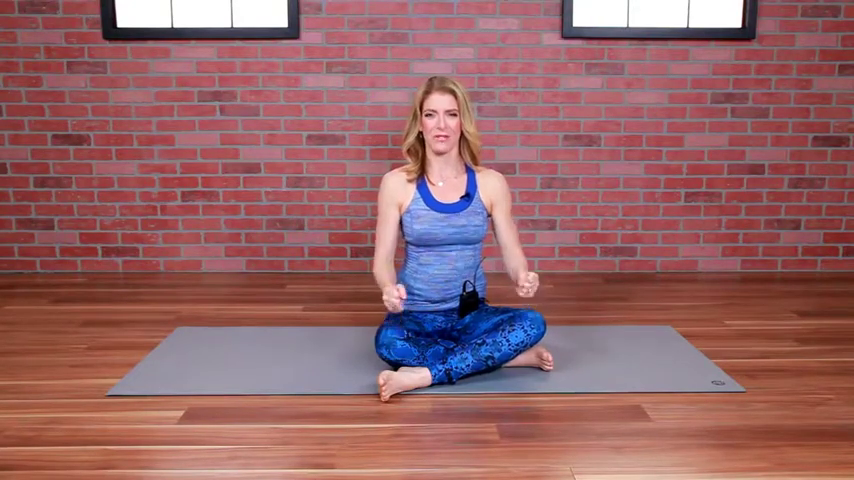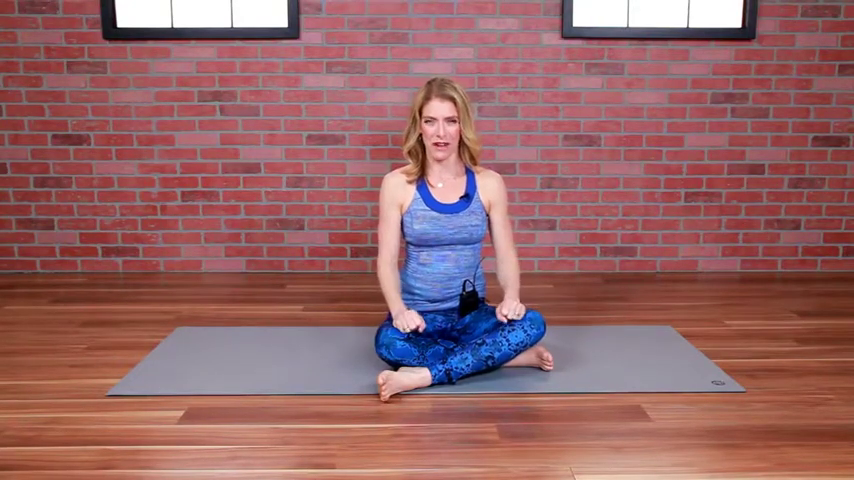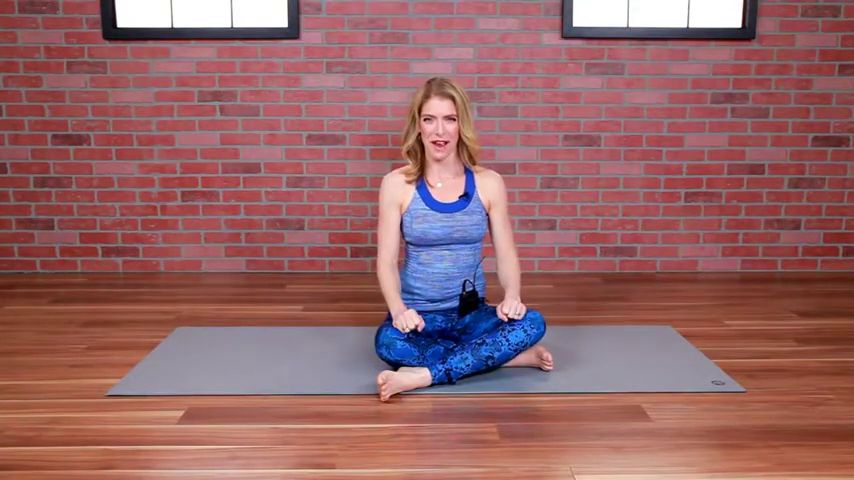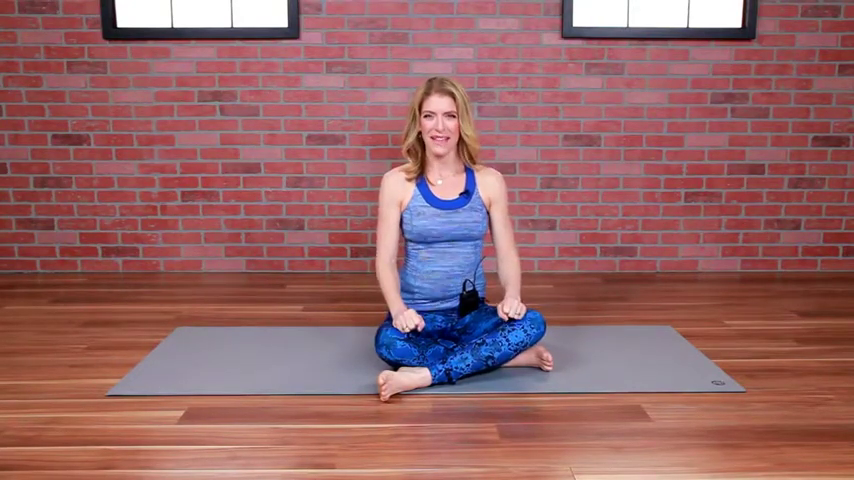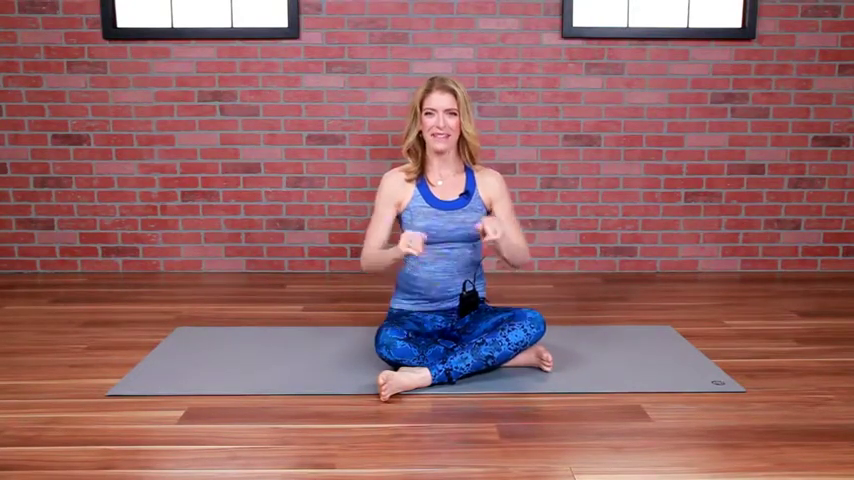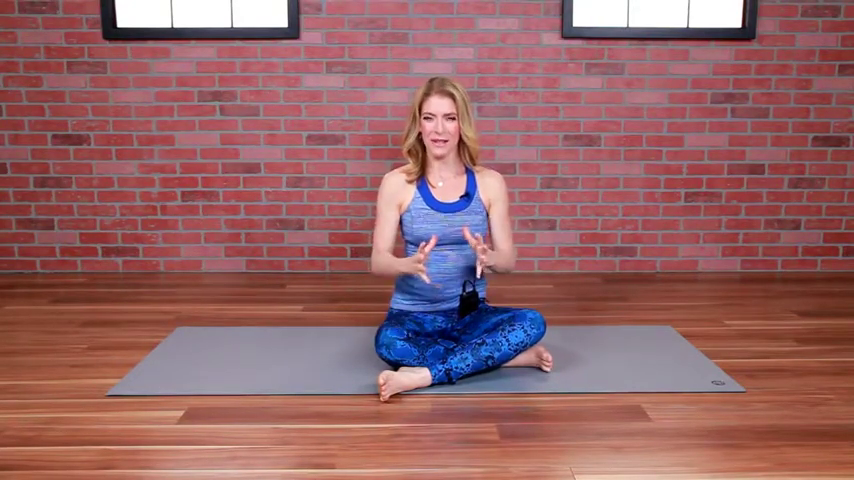
dt=0.5s
person 1, frame 1
left shoulder: (491, 183)
right shoulder: (397, 183)
left elbow: (512, 251)
right elbow: (383, 258)
left wrist: (523, 277)
right wrist: (389, 288)
left hip: (471, 314)
right hip: (416, 316)
left knee: (532, 323)
right knee: (389, 344)
left ankle: (424, 375)
right ankle: (503, 355)
person 1, frame 2
left shoulder: (489, 183)
right shoulder: (397, 183)
left elbow: (505, 255)
right elbow: (387, 261)
left wrist: (511, 297)
right wrist: (398, 309)
left hip: (471, 313)
right hip: (418, 316)
left knee: (533, 324)
right knee: (389, 342)
left ankle: (424, 375)
right ankle: (500, 355)
person 1, frame 3
left shoulder: (488, 183)
right shoulder: (397, 184)
left elbow: (506, 255)
right elbow: (386, 261)
left wrist: (512, 296)
right wrist: (398, 309)
left hip: (471, 313)
right hip: (417, 316)
left knee: (532, 323)
right knee: (389, 342)
left ankle: (423, 375)
right ankle: (506, 355)
person 1, frame 4
left shoulder: (489, 181)
right shoulder: (397, 182)
left elbow: (507, 253)
right elbow: (385, 259)
left wrist: (512, 295)
right wrist: (398, 308)
left hip: (471, 312)
right hip: (417, 315)
left knee: (533, 323)
right knee: (389, 343)
left ankle: (424, 375)
right ankle: (506, 355)
person 1, frame 5
left shoulder: (489, 181)
right shoulder: (397, 182)
left elbow: (522, 256)
right elbow: (368, 259)
left wrist: (500, 239)
right wrist: (398, 252)
left hip: (471, 313)
right hip: (414, 314)
left knee: (532, 322)
right knee: (389, 343)
left ankle: (423, 375)
right ankle: (507, 356)
person 1, frame 6
left shoulder: (489, 182)
right shoulder: (397, 183)
left elbow: (508, 260)
right elbow: (379, 261)
left wrist: (486, 257)
right wrist: (410, 264)
left hip: (471, 312)
right hip: (413, 314)
left knee: (532, 323)
right knee: (389, 343)
left ankle: (423, 375)
right ankle: (504, 355)
